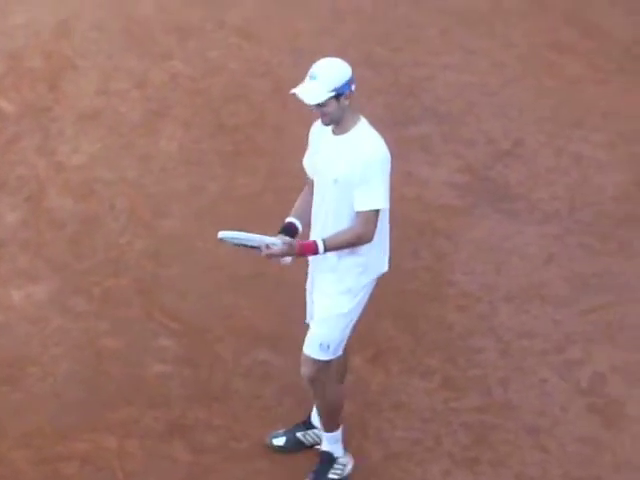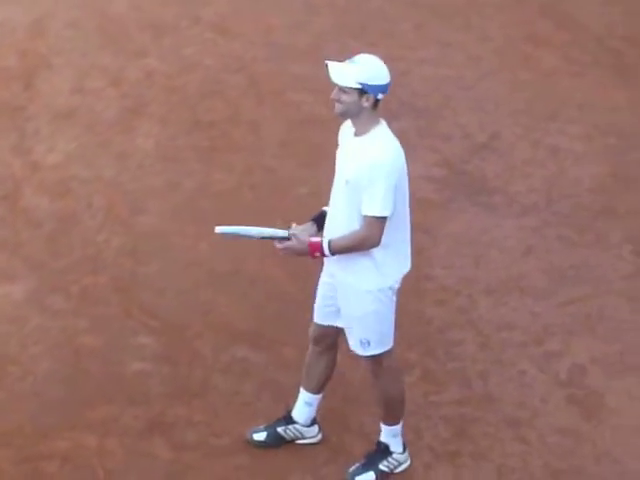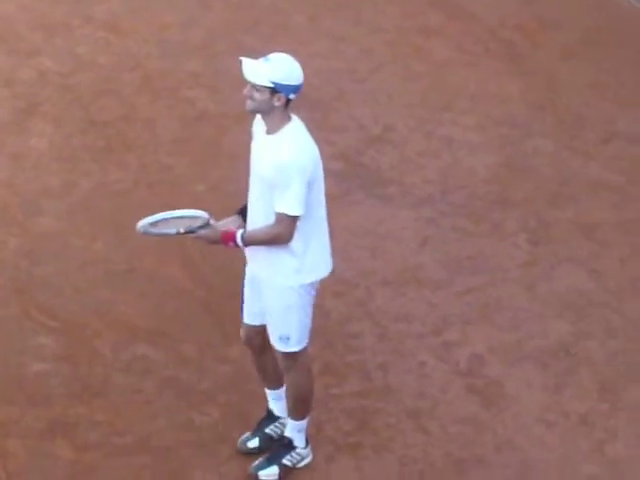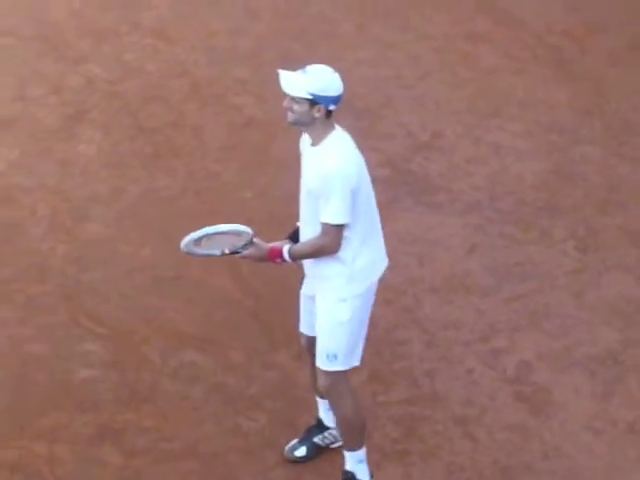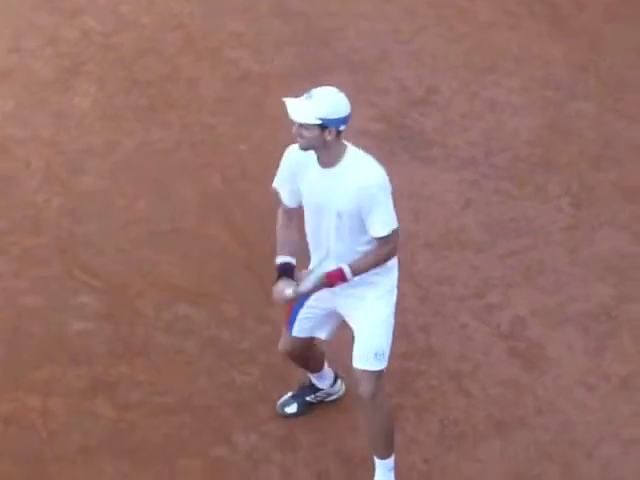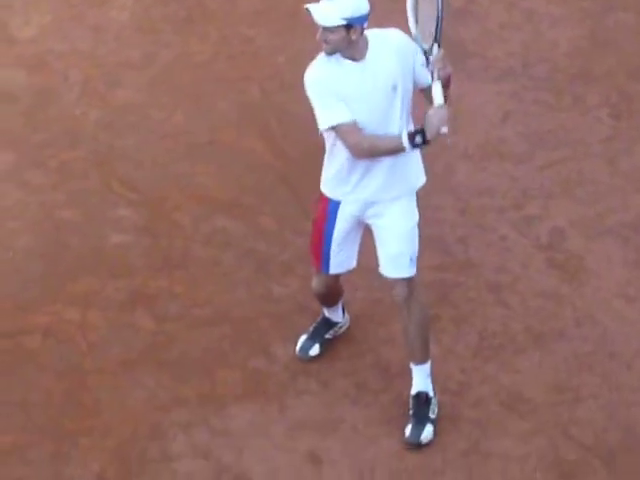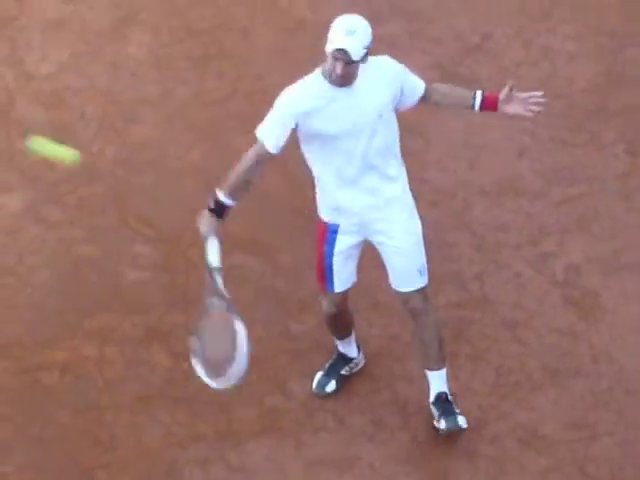
dt=0.4s
person 1, frame 1
left shoulder: (370, 153)
right shoulder: (320, 132)
left elbow: (364, 230)
left wrist: (302, 248)
right wrist: (289, 230)
left hip: (350, 272)
right hip: (323, 261)
left knee: (312, 367)
right knee: (330, 350)
right ankle: (321, 426)
person 1, frame 2
left shoulder: (381, 157)
right shoulder: (349, 131)
left elbow: (370, 236)
left wrist: (314, 248)
right wrist: (318, 223)
left hip: (369, 275)
right hip: (340, 265)
left knee: (378, 361)
right knee: (320, 339)
right ankle: (302, 421)
person 1, frame 3
left shoulder: (294, 154)
right shoulder: (262, 125)
left elbow: (283, 231)
left wrist: (227, 237)
right wrist: (241, 215)
left hip: (290, 270)
right hip: (262, 260)
left knee: (290, 357)
right knee: (253, 339)
left ankle: (296, 443)
right ankle: (278, 415)
person 1, frame 4
left shoulder: (336, 163)
right shoulder: (311, 140)
left elbow: (329, 243)
left wrist: (275, 253)
right wrist: (294, 237)
left hip: (346, 282)
right hip: (321, 274)
left knee: (330, 380)
right knee: (313, 350)
right ankle: (328, 426)
person 1, frame 5
left shoulder: (368, 178)
right shoulder: (296, 159)
left elbow: (388, 247)
right elbow: (288, 212)
left wrist: (335, 277)
right wrist: (285, 270)
left hip: (368, 287)
right hip: (323, 279)
left knee: (369, 388)
right knee: (292, 346)
right ankle: (325, 383)
person 1, frame 6
left shoulder: (397, 44)
right shoulder: (319, 76)
left elbow: (429, 85)
right elbow: (358, 144)
left wrist: (441, 78)
right wrist: (420, 135)
left hip: (394, 191)
right hip: (343, 191)
left knee: (405, 293)
right knee: (323, 284)
left ankle: (423, 393)
right ankle: (334, 317)
person 1, frame 7
left shoulder: (387, 74)
right shoulder: (299, 99)
left elbow: (428, 93)
right elbow: (261, 153)
left wrist: (491, 103)
right wrist: (217, 207)
left hip: (392, 203)
right hip: (339, 214)
left knee: (416, 303)
right knee: (332, 304)
left ankle: (440, 394)
right ankle: (349, 354)
